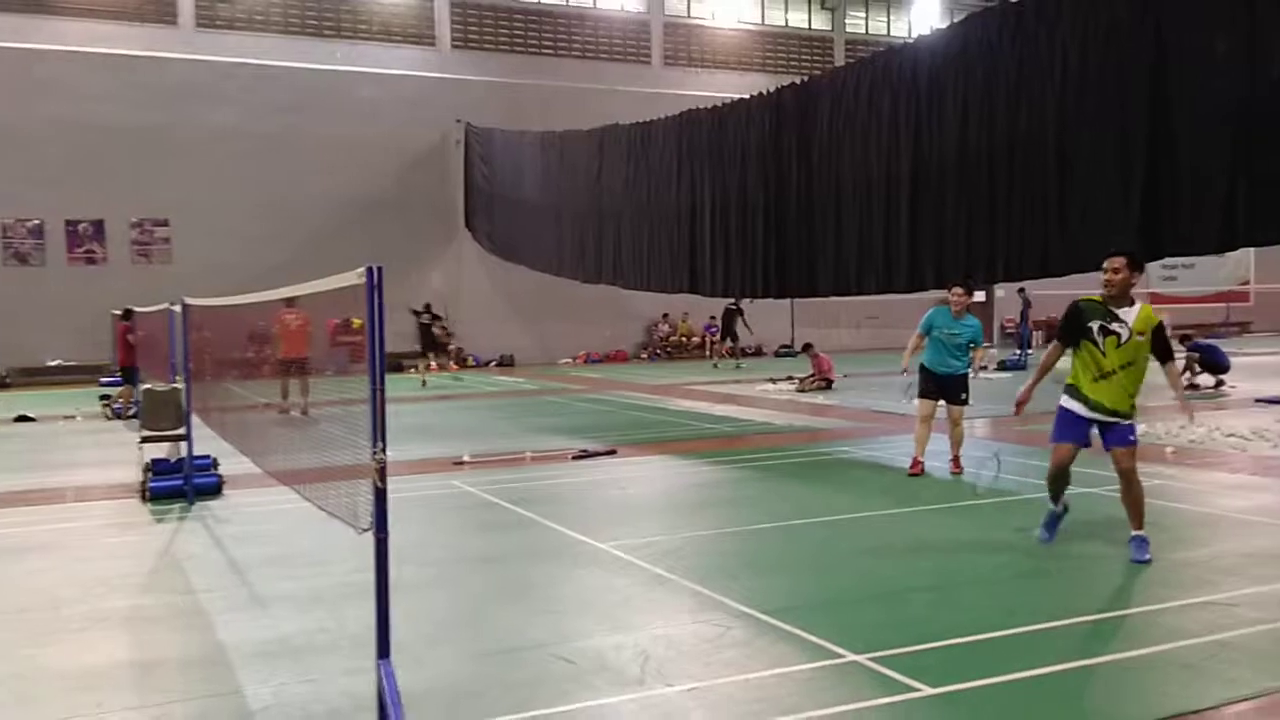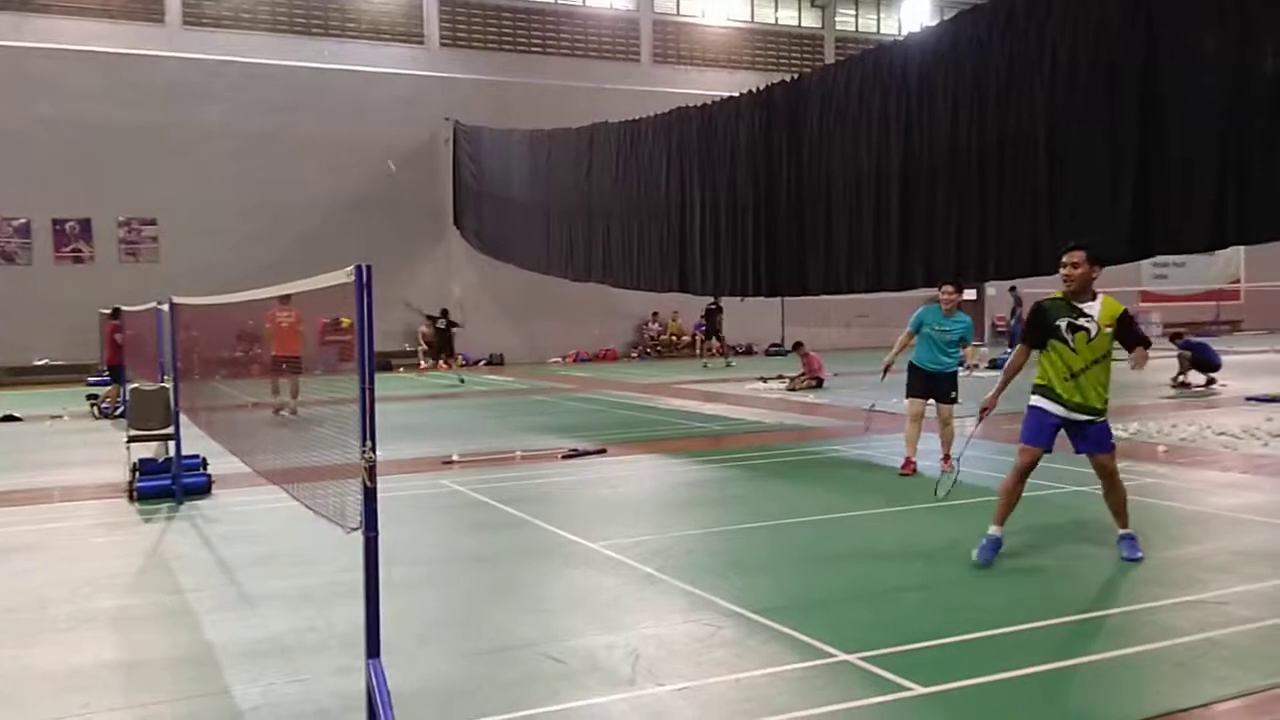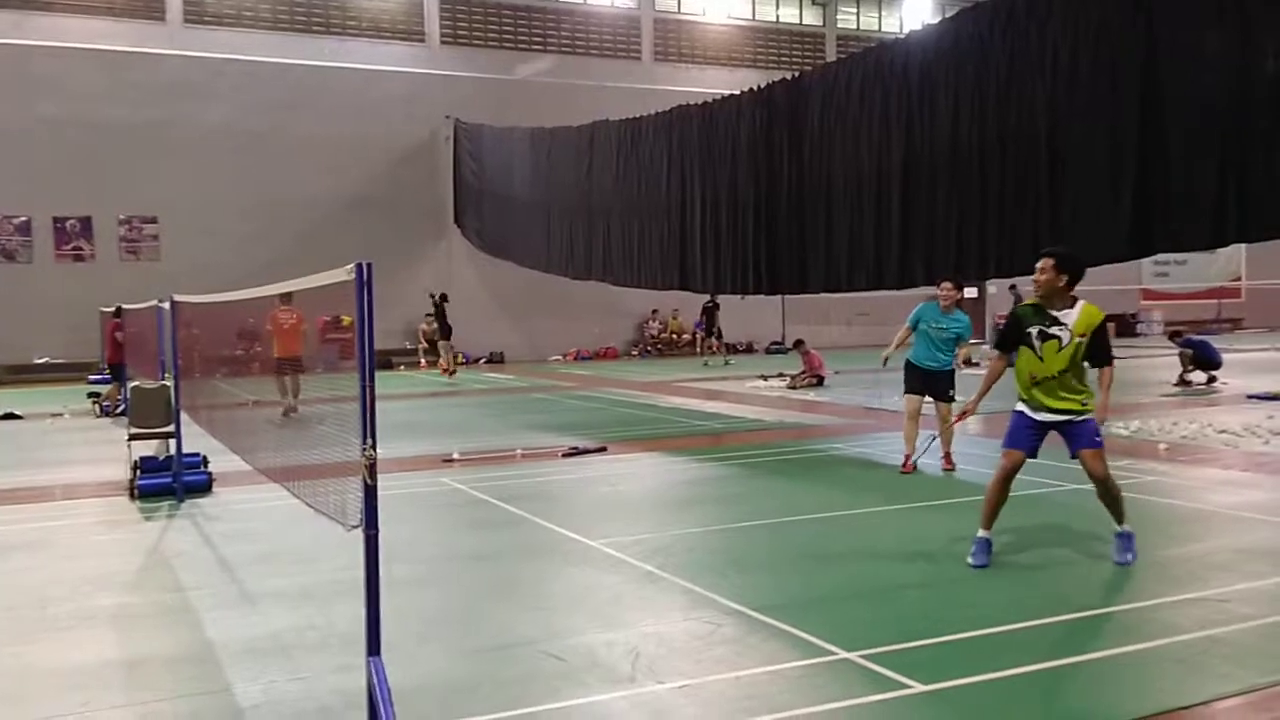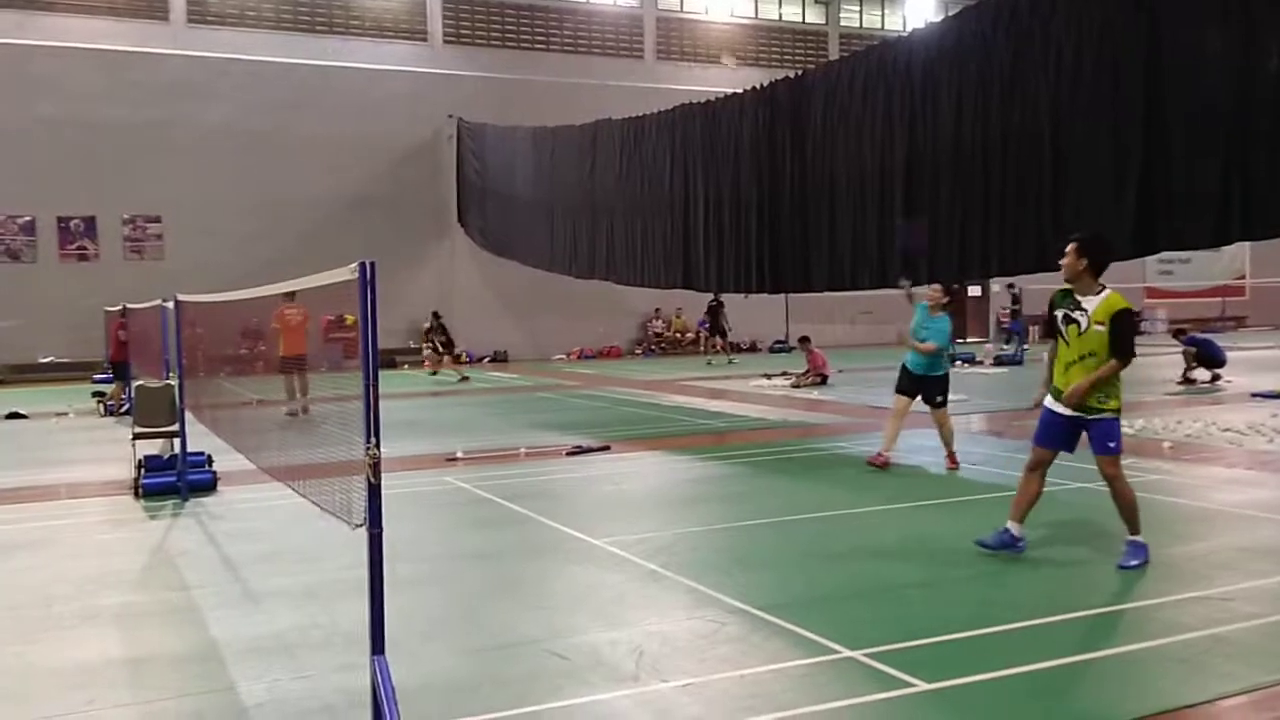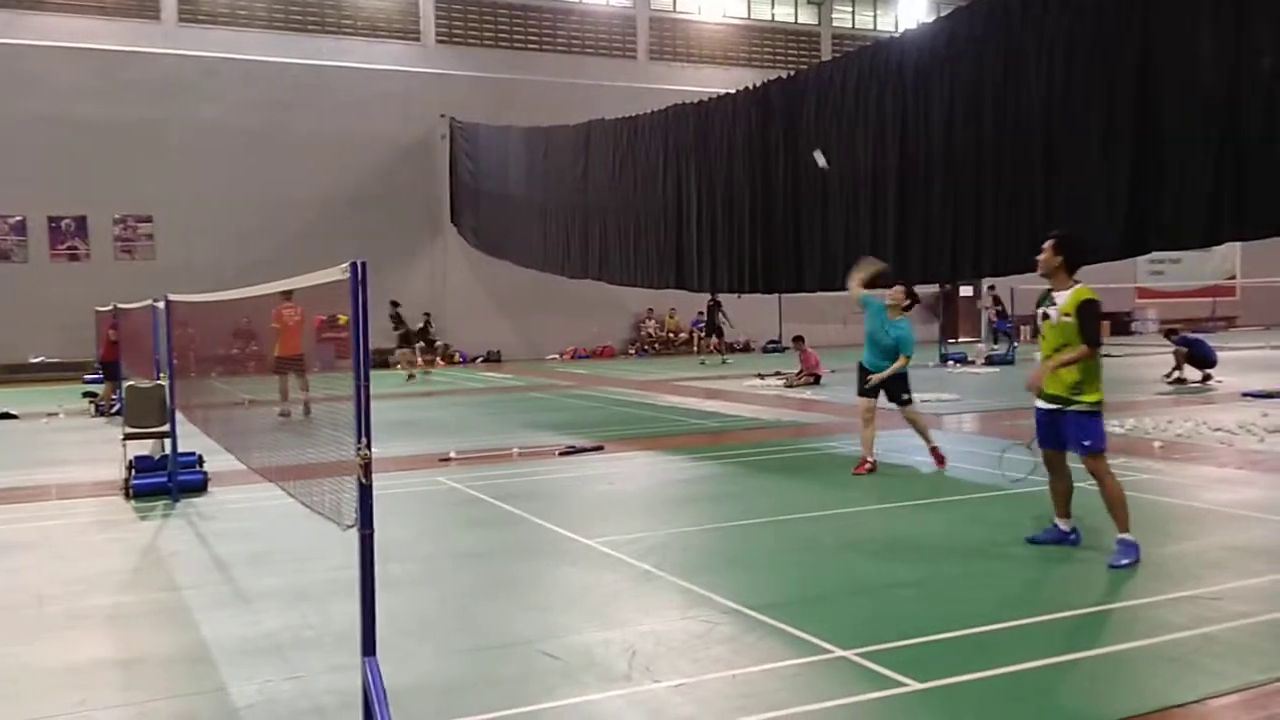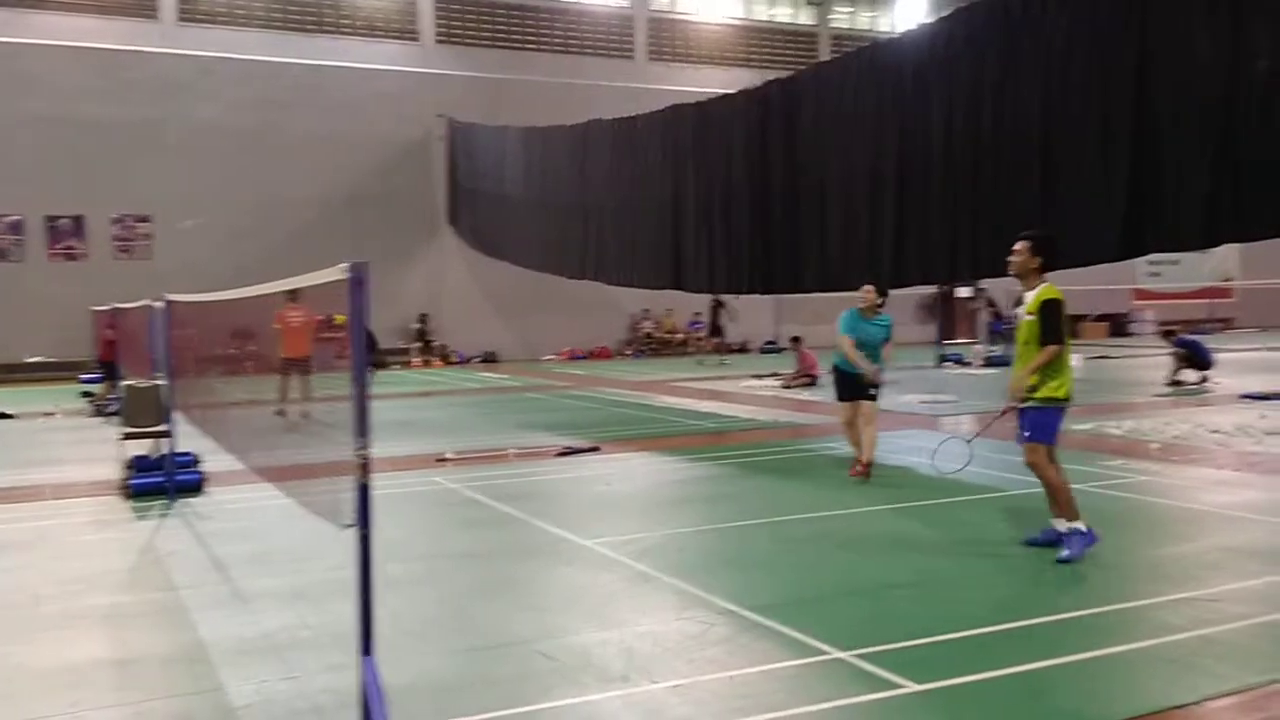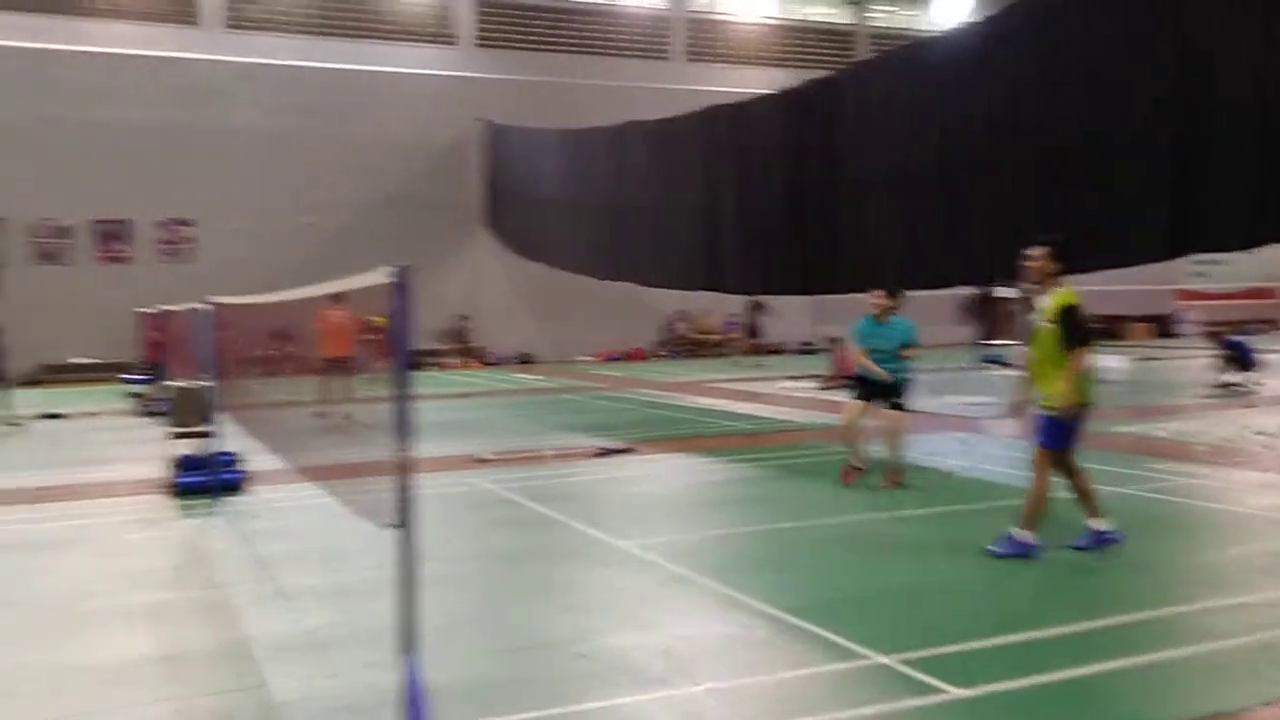
dt=0.3s
person 1, frame 1
left shoulder: (1149, 319)
right shoulder: (1083, 308)
left elbow: (1166, 360)
right elbow: (1058, 347)
left wrist: (1180, 395)
right wrist: (1030, 386)
left hip: (1120, 407)
right hip: (1078, 400)
left knee: (1126, 469)
right knee: (1059, 462)
left ankle: (1137, 536)
right ankle: (1056, 507)
person 1, frame 2
left shoulder: (1113, 310)
right shoulder: (1046, 308)
left elbow: (1139, 344)
right elbow: (1024, 350)
left wrist: (1140, 355)
right wrist: (996, 393)
left hip: (1091, 406)
right hip: (1048, 400)
left knee: (1109, 471)
right knee: (1023, 464)
left ankle: (1125, 534)
right ankle: (994, 535)
person 1, frame 3
left shoulder: (1092, 318)
right shoulder: (1024, 314)
left elbow: (1104, 364)
right elbow: (1001, 357)
left wrist: (1103, 398)
right wrist: (978, 398)
left hip: (1076, 410)
right hip: (1031, 407)
left knee: (1098, 472)
right knee: (1006, 469)
left ankle: (1123, 530)
right ankle: (983, 538)
person 1, frame 4
left shoulder: (1117, 308)
right shoulder: (1059, 300)
left elbow: (1123, 358)
left wrist: (1085, 384)
right wrist: (1047, 386)
left hip: (1100, 406)
right hip: (1059, 402)
left knee: (1112, 474)
right knee: (1035, 464)
left ankle: (1136, 541)
right ankle: (1013, 532)
person 1, frame 5
left shoulder: (1084, 300)
right shoulder: (1044, 299)
left elbow: (1090, 347)
left wrist: (1049, 367)
left hip: (1081, 400)
right hip: (1048, 398)
left knee: (1097, 468)
right knee: (1053, 463)
left ankle: (1126, 541)
right ankle: (1064, 527)
person 1, frame 6
left shoulder: (1049, 298)
right shoulder: (1025, 298)
left elbow: (1055, 346)
left wrist: (1022, 377)
right wrist: (1018, 389)
left hip: (1047, 395)
right hip: (1031, 395)
left knee: (1037, 459)
right knee: (1045, 460)
left ankle: (1078, 529)
right ankle: (1060, 527)
person 1, frame 7
left shoulder: (1066, 304)
right shoulder: (1041, 303)
left elbow: (1080, 350)
left wrist: (1070, 391)
right wrist: (1026, 390)
left hip: (1063, 401)
right hip: (1052, 398)
left knee: (1041, 464)
right knee: (1064, 463)
left ankle: (1024, 537)
right ankle: (1101, 527)
person 2, frame 1
left shoulder: (974, 325)
right shoulder: (935, 314)
left elbow: (978, 349)
right elbow: (918, 337)
left wrist: (976, 363)
right wrist: (907, 358)
left hip: (957, 376)
right hip: (930, 372)
left knee: (956, 419)
right knee: (924, 415)
left ankle: (955, 458)
right ankle: (918, 460)
person 2, frame 2
left shoulder: (965, 322)
right shoulder: (926, 312)
left elbow: (967, 345)
right elbow: (908, 334)
left wrist: (969, 359)
right wrist: (892, 355)
left hip: (947, 374)
right hip: (919, 369)
left knee: (946, 418)
right knee: (914, 414)
left ankle: (946, 457)
right ankle: (910, 459)
person 2, frame 3
left shoulder: (963, 321)
right shoulder: (925, 308)
left elbow: (963, 347)
right elbow: (907, 329)
left wrist: (960, 359)
right wrist: (892, 348)
left hip: (943, 371)
right hip: (916, 366)
left knee: (944, 415)
right knee: (911, 412)
left ankle: (947, 455)
right ankle: (909, 457)
person 2, frame 4
left shoulder: (943, 325)
right shoulder: (923, 308)
left elbow: (928, 349)
left wrist: (909, 342)
right wrist: (909, 292)
left hip: (934, 376)
right hip: (910, 370)
left knee: (941, 418)
right knee: (897, 411)
left ankle: (950, 454)
right ankle: (884, 454)
person 2, frame 5
left shoulder: (904, 330)
right shoulder: (876, 306)
left elbow: (904, 360)
right elbow: (854, 287)
left wrist: (883, 375)
right wrist: (868, 269)
left hip: (896, 375)
right hip: (868, 368)
left knee: (910, 415)
right knee: (866, 413)
left ankle: (932, 447)
right ankle: (868, 458)
person 2, frame 6
left shoulder: (885, 322)
right shoulder: (848, 317)
right elbow: (846, 347)
left wrist: (883, 358)
right wrist: (864, 366)
left hip: (871, 374)
right hip: (844, 371)
left knee: (867, 418)
right knee: (848, 419)
left ankle: (866, 463)
right ankle: (860, 457)
person 2, frame 7
left shoulder: (905, 326)
right shoulder: (863, 325)
left elbow: (915, 351)
right elbow: (857, 356)
left wrist: (905, 355)
right wrist: (877, 371)
left hip: (895, 381)
right hip: (869, 380)
left knee: (892, 427)
right knee: (848, 420)
left ankle: (895, 470)
right ankle: (856, 462)
